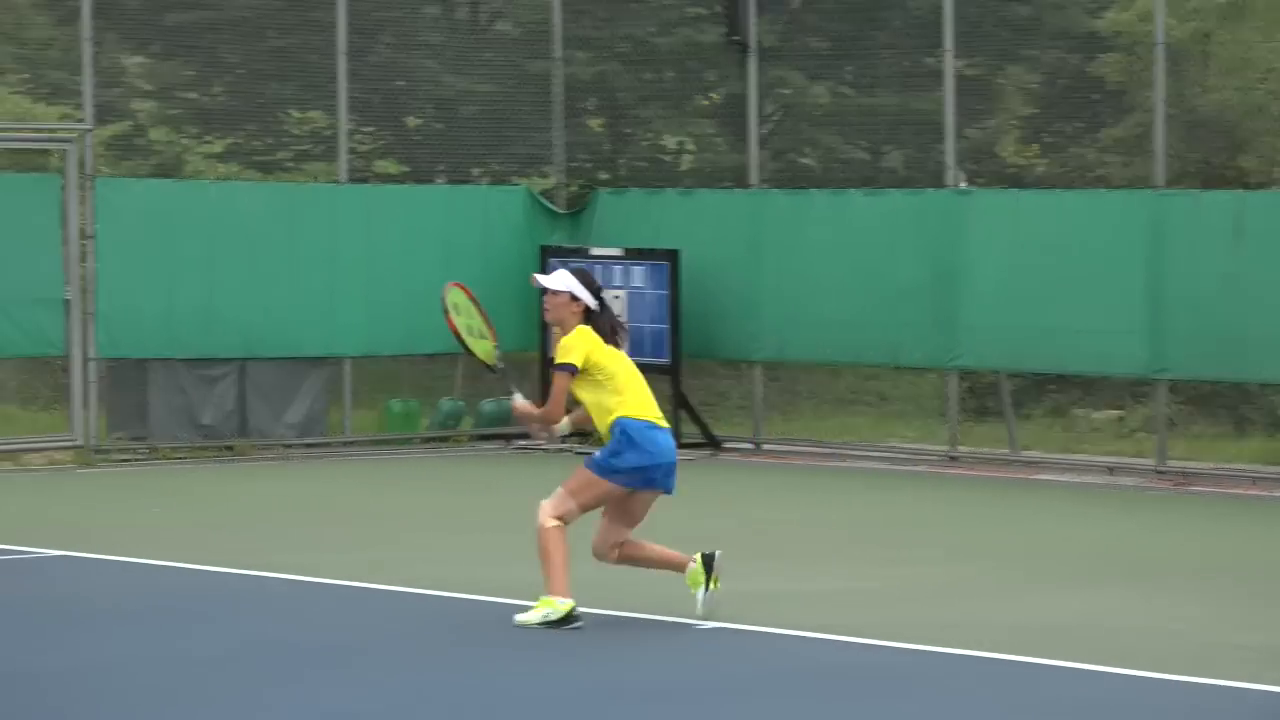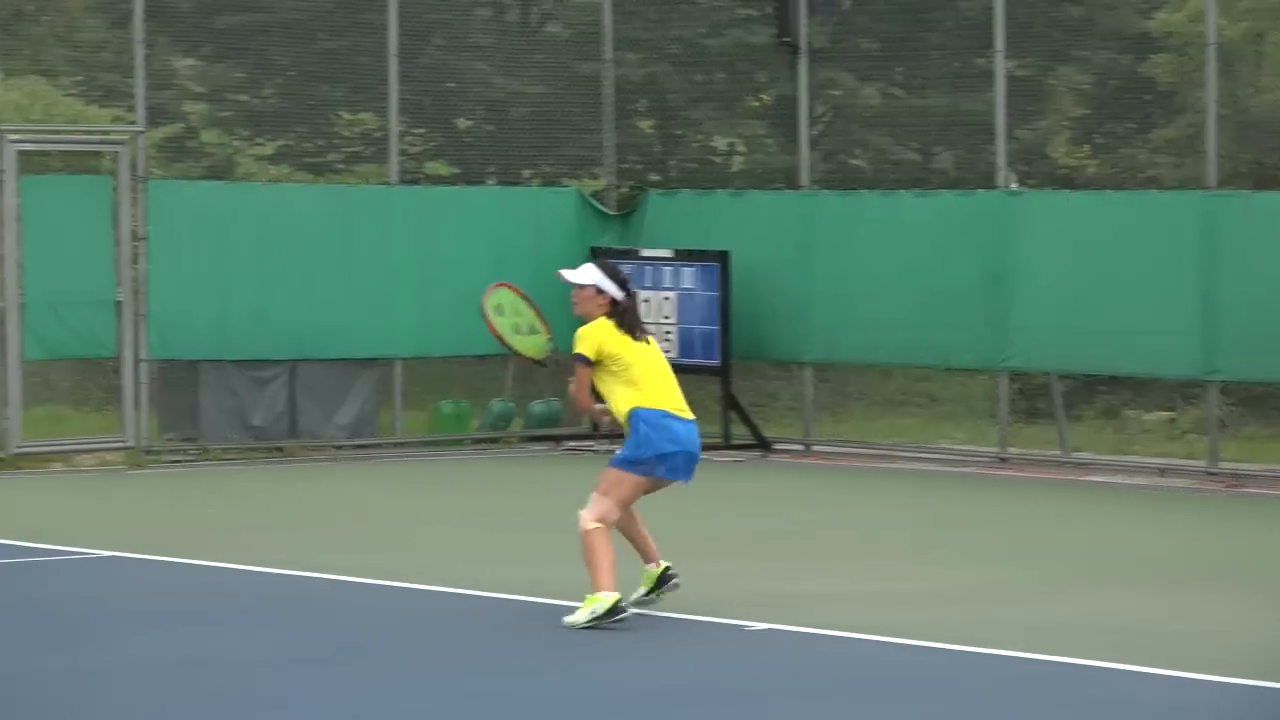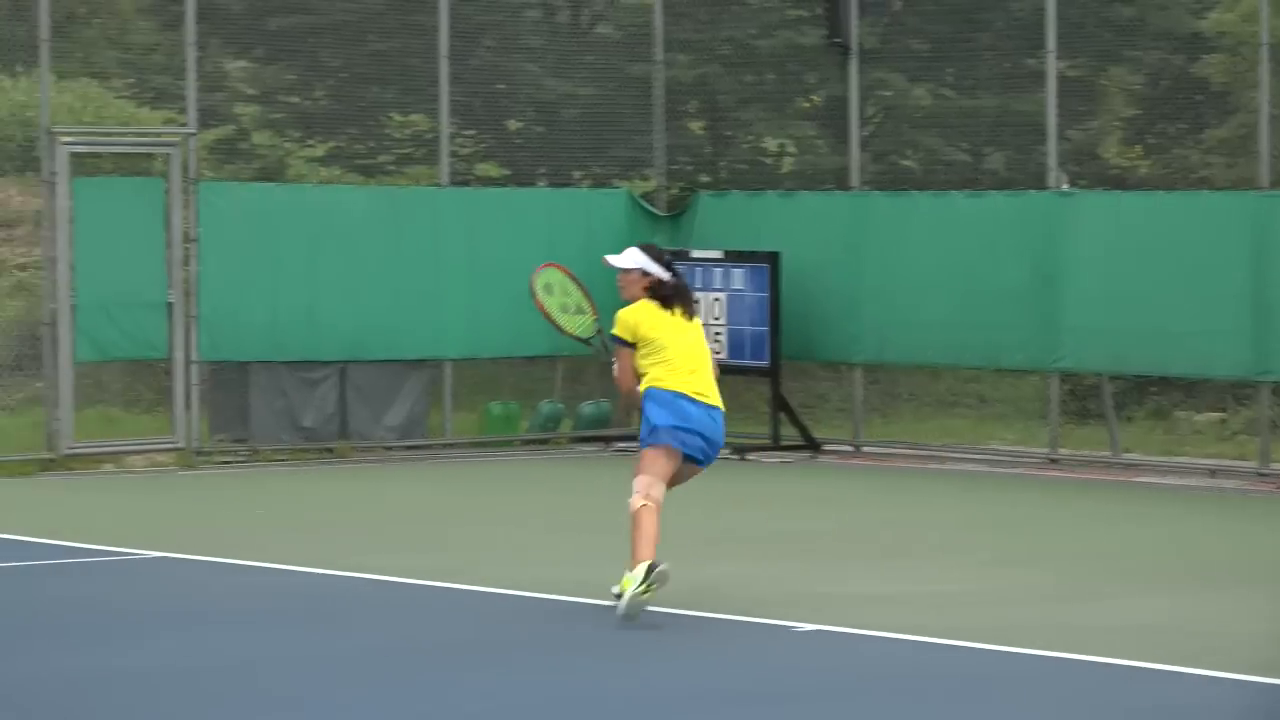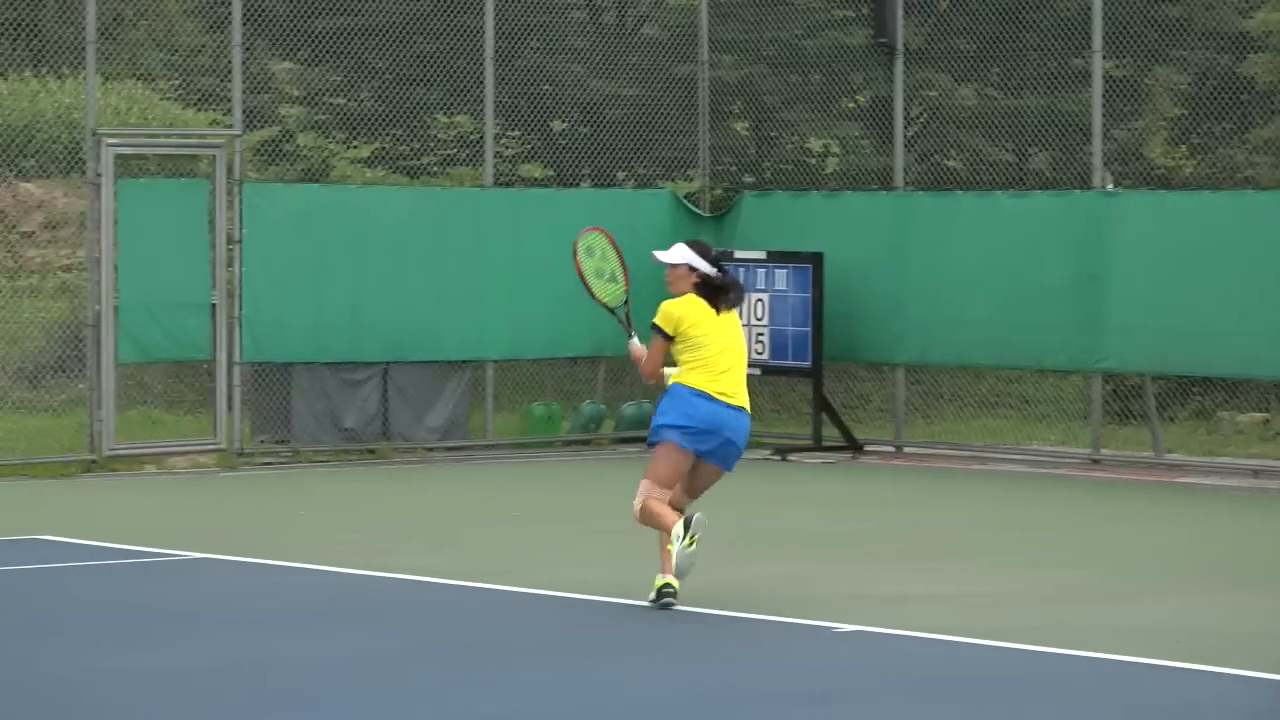
dt=0.1s
person 1, frame 1
left shoulder: (573, 342)
right shoulder: (600, 341)
left elbow: (553, 413)
left wrist: (526, 412)
right wrist: (564, 424)
left hip: (636, 442)
right hip: (656, 446)
left knee: (550, 513)
right knee: (608, 548)
left ankle: (558, 604)
right ankle: (696, 565)
person 1, frame 2
left shoulder: (590, 333)
right shoulder: (635, 334)
left elbow: (582, 401)
left wrist: (596, 411)
right wrist: (607, 411)
left hip: (655, 432)
right hip: (684, 434)
left knee: (593, 518)
right knee: (610, 501)
left ankle: (605, 598)
right ankle: (657, 569)
person 1, frame 3
left shoulder: (631, 317)
right shoulder: (687, 316)
left elbow: (627, 386)
left wrist: (634, 391)
left hip: (671, 411)
right hip: (712, 421)
left knee: (643, 500)
right knee: (646, 493)
left ankle: (646, 570)
right ankle: (642, 571)
person 1, frame 4
left shoulder: (673, 309)
right shoulder: (728, 312)
left elbow: (648, 373)
left wrist: (638, 354)
left hip: (689, 410)
right hip: (735, 423)
left knee: (648, 505)
right knee: (673, 502)
left ankle: (683, 529)
right ankle: (667, 579)
